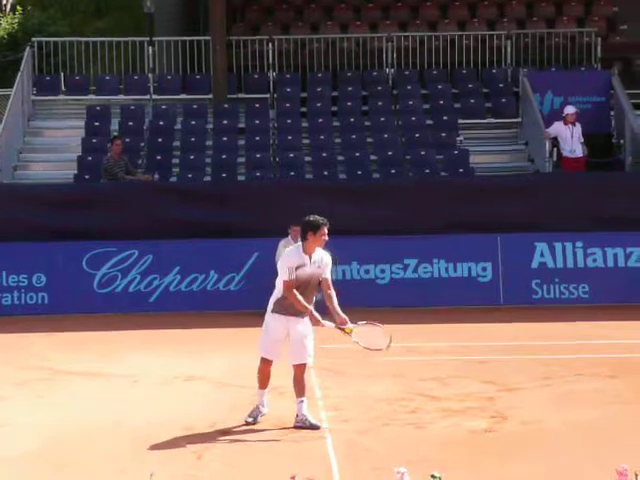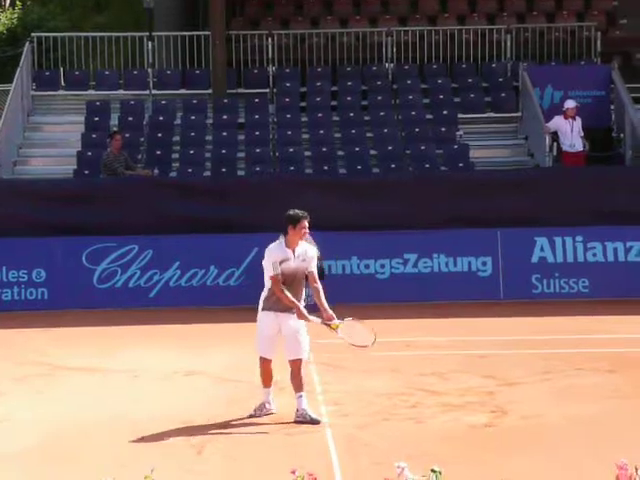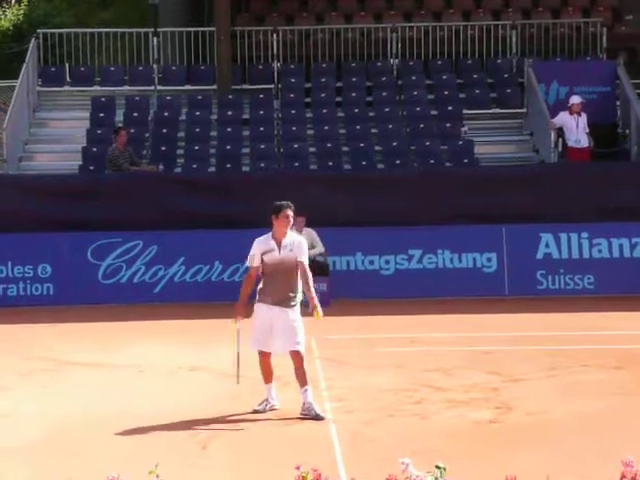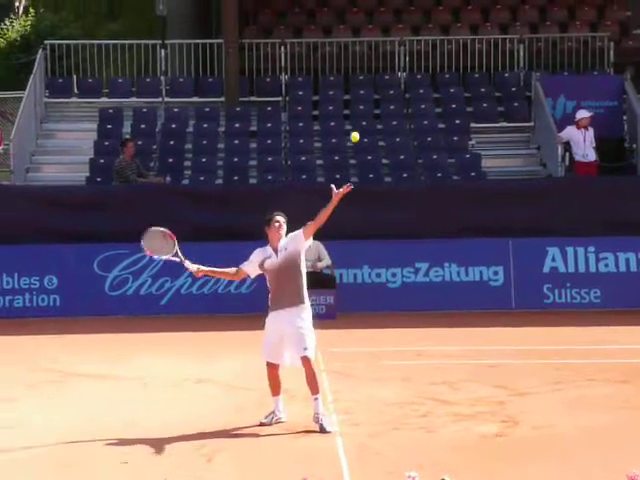
dt=0.3s
person 1, frame 1
left shoulder: (324, 258)
right shoulder: (290, 256)
left elbow: (327, 289)
right elbow: (289, 291)
left wrist: (338, 314)
right wrist: (311, 311)
left hip: (303, 319)
right hip: (278, 315)
left knee: (300, 366)
right knee: (265, 362)
left ankle: (302, 414)
right ankle: (261, 405)
person 1, frame 2
left shoulder: (309, 251)
right shoulder: (273, 251)
left elbow: (314, 283)
right elbow: (277, 286)
left wrist: (325, 309)
right wrist: (298, 307)
left hip: (294, 315)
right hip: (270, 312)
left knee: (296, 362)
right knee: (264, 361)
left ankle: (301, 409)
right ankle: (267, 402)
person 1, frame 3
left shoulder: (298, 242)
right shoulder: (260, 244)
left elbow: (305, 272)
right elbow: (251, 277)
left wrist: (312, 298)
right wrist: (241, 304)
left hip: (289, 308)
right hip: (264, 306)
left knee: (297, 354)
right knee: (264, 354)
left ankle: (308, 403)
right ankle: (271, 398)
person 1, frame 4
left shoulder: (296, 240)
right shoulder: (260, 256)
left elbow: (316, 223)
right elbow: (237, 274)
left wrist: (334, 201)
right wrist: (205, 270)
left hip: (299, 313)
right hip: (276, 315)
left knee: (307, 360)
right knee: (272, 366)
left ankle: (318, 413)
right ankle: (277, 411)
